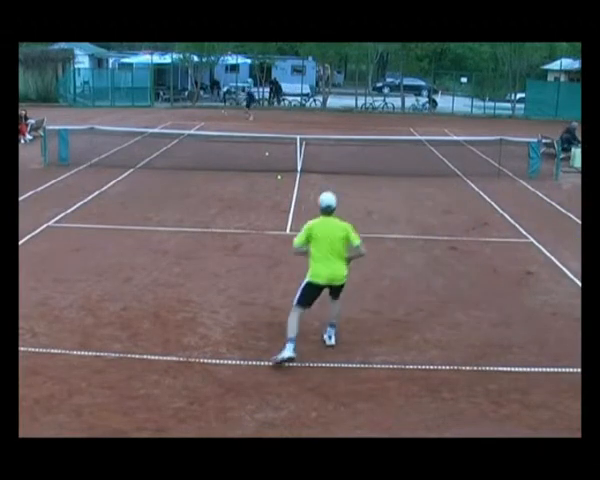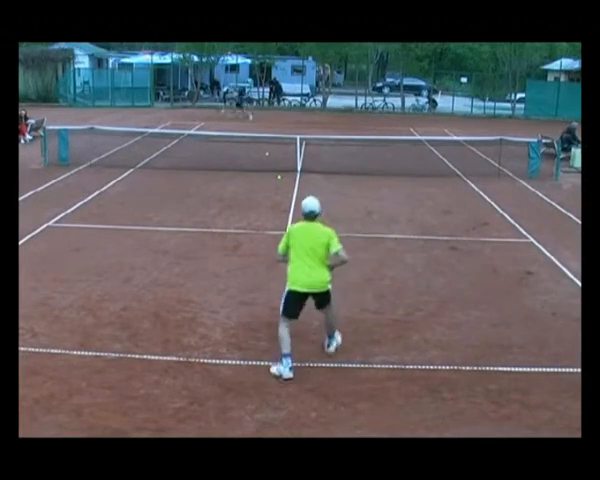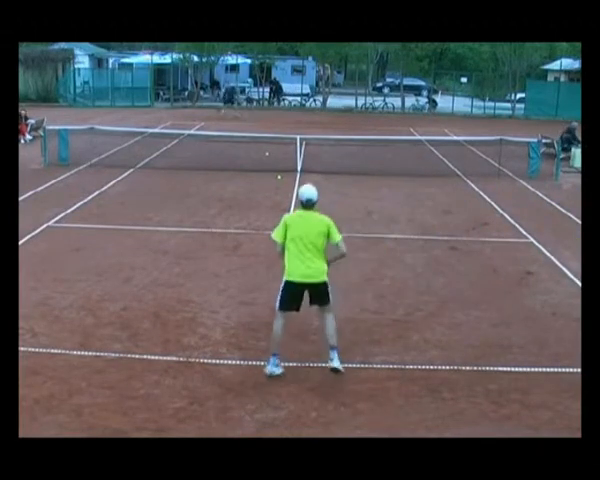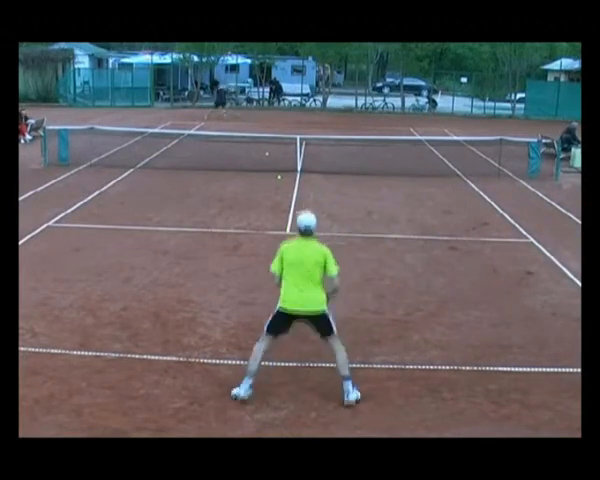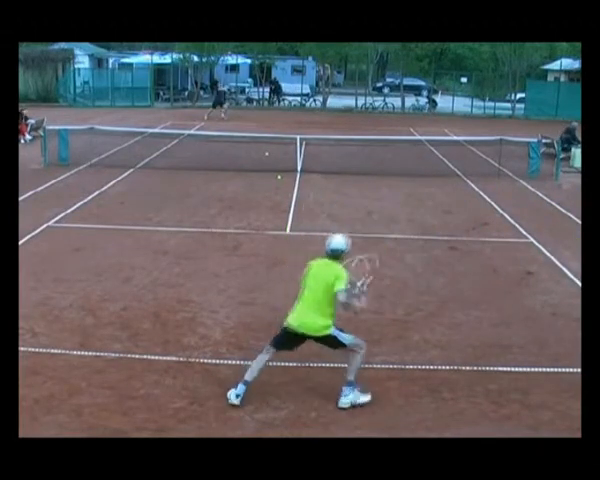
dt=0.2s
person 1, frame 1
left shoulder: (311, 225)
right shoulder: (345, 227)
left elbow: (296, 249)
right elbow: (361, 251)
left hip: (316, 276)
right hip: (338, 276)
left knee: (295, 311)
right knee: (336, 299)
left ankle: (289, 349)
right ankle: (330, 334)
person 1, frame 2
left shoulder: (292, 230)
right shoulder: (327, 233)
left elbow: (281, 257)
right elbow: (343, 258)
right wrist: (329, 266)
left hip: (296, 284)
right hip: (321, 283)
left knee: (283, 323)
right knee: (327, 308)
left ankle: (286, 365)
right ankle: (331, 340)
person 1, frame 3
left shoulder: (289, 219)
right shoulder: (326, 222)
left elbow: (280, 249)
right elbow: (342, 250)
left hip: (293, 276)
right hip: (318, 276)
left knee: (279, 317)
right knee: (327, 313)
left ankle: (274, 363)
right ankle: (334, 357)
person 1, frame 4
left shoulder: (285, 248)
right shoulder: (324, 251)
left elbow: (277, 280)
right elbow: (335, 284)
right wrist: (324, 295)
left hip: (288, 305)
right hip: (316, 306)
left knee: (264, 341)
right knee: (335, 343)
left ankle: (246, 386)
right ankle: (349, 390)
person 1, frame 5
left shoulder: (313, 264)
right shoulder: (340, 273)
right elbow: (342, 300)
right wrist: (355, 303)
left hip: (295, 323)
right hip: (320, 328)
left knee: (266, 354)
right knee: (359, 348)
left ankle: (239, 391)
right ankle: (348, 393)
